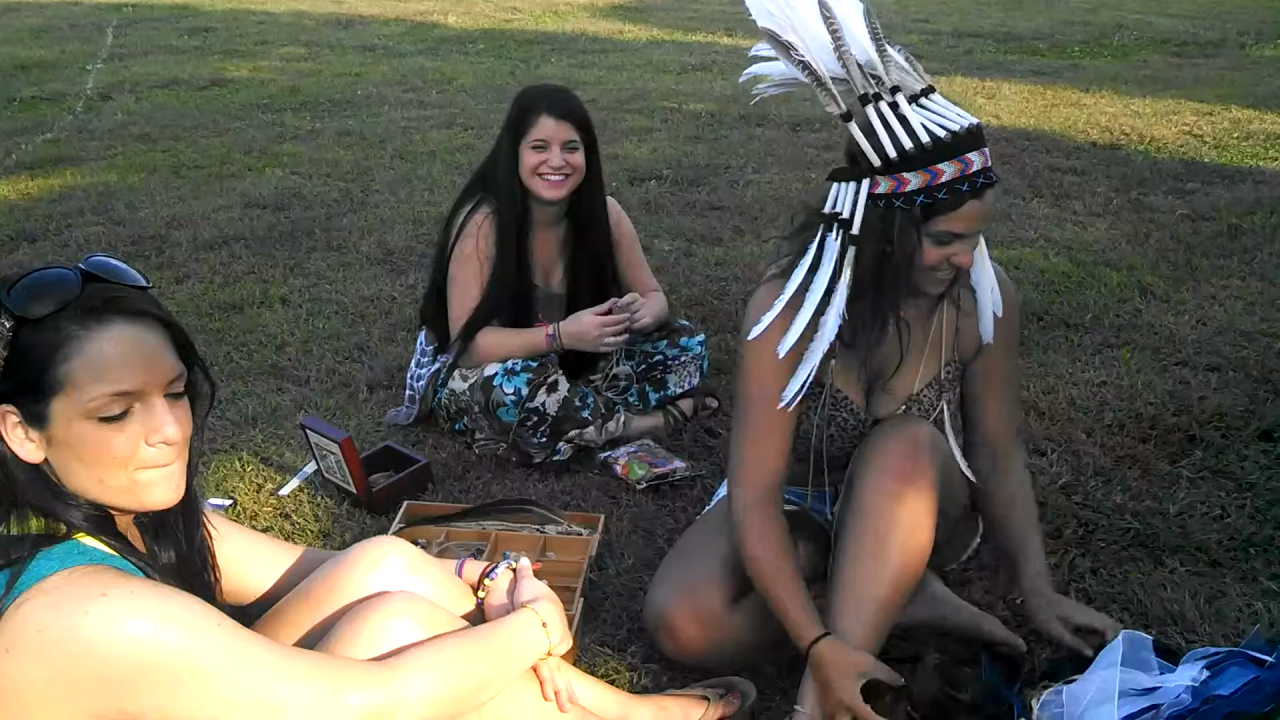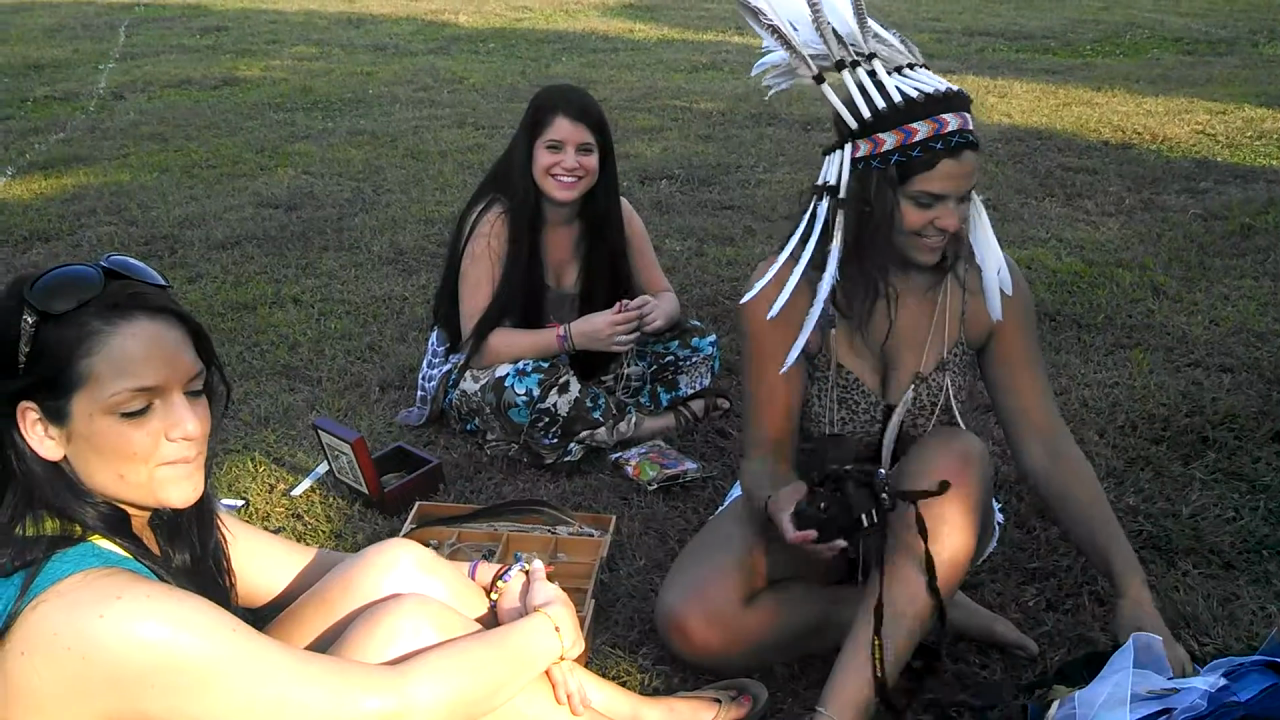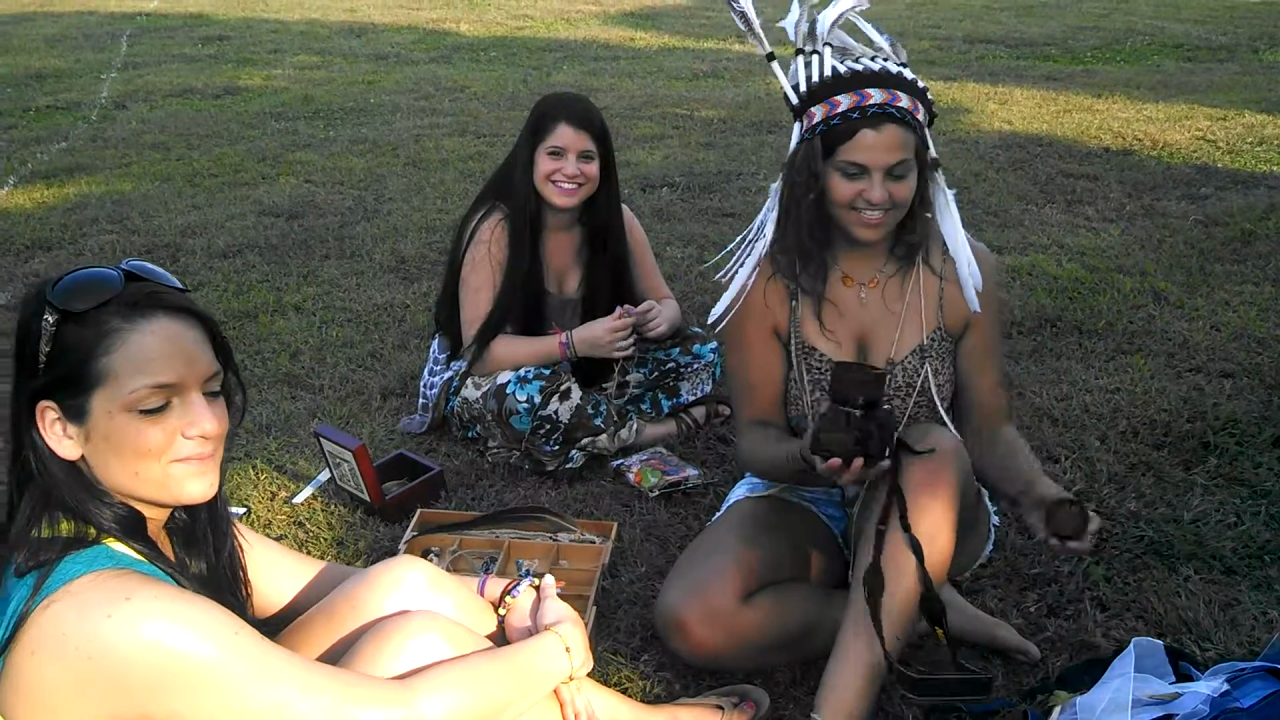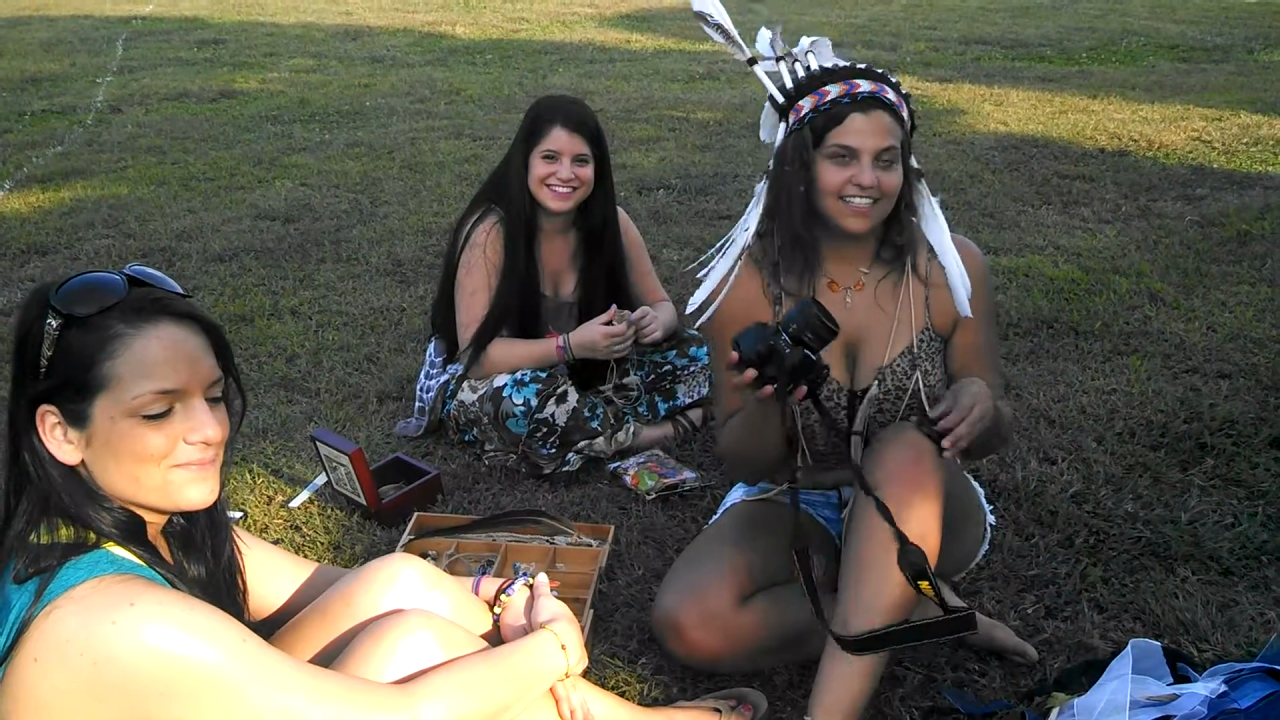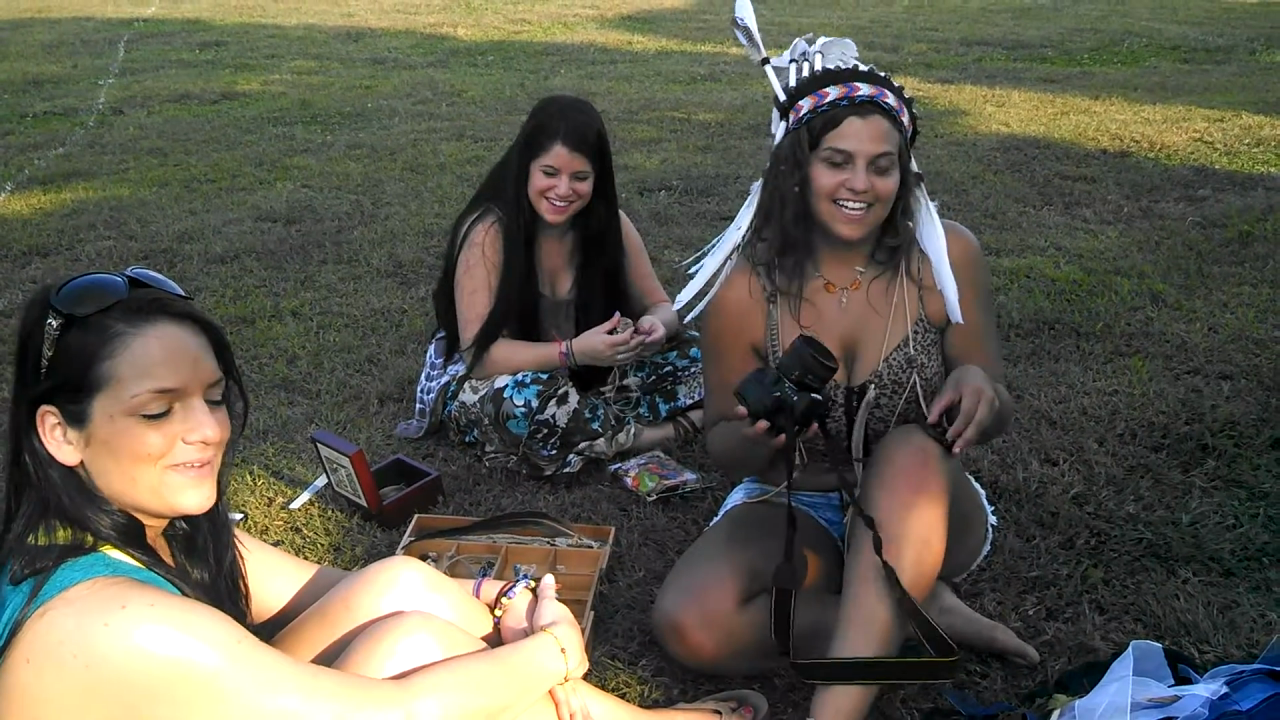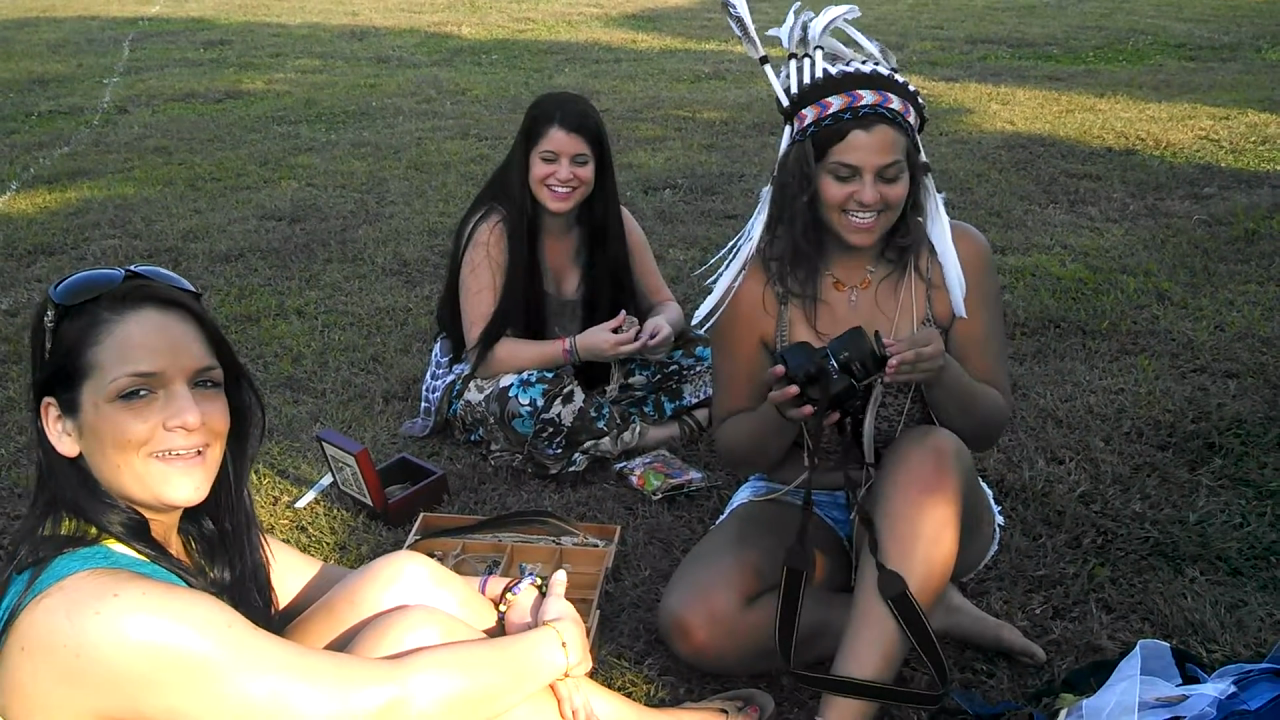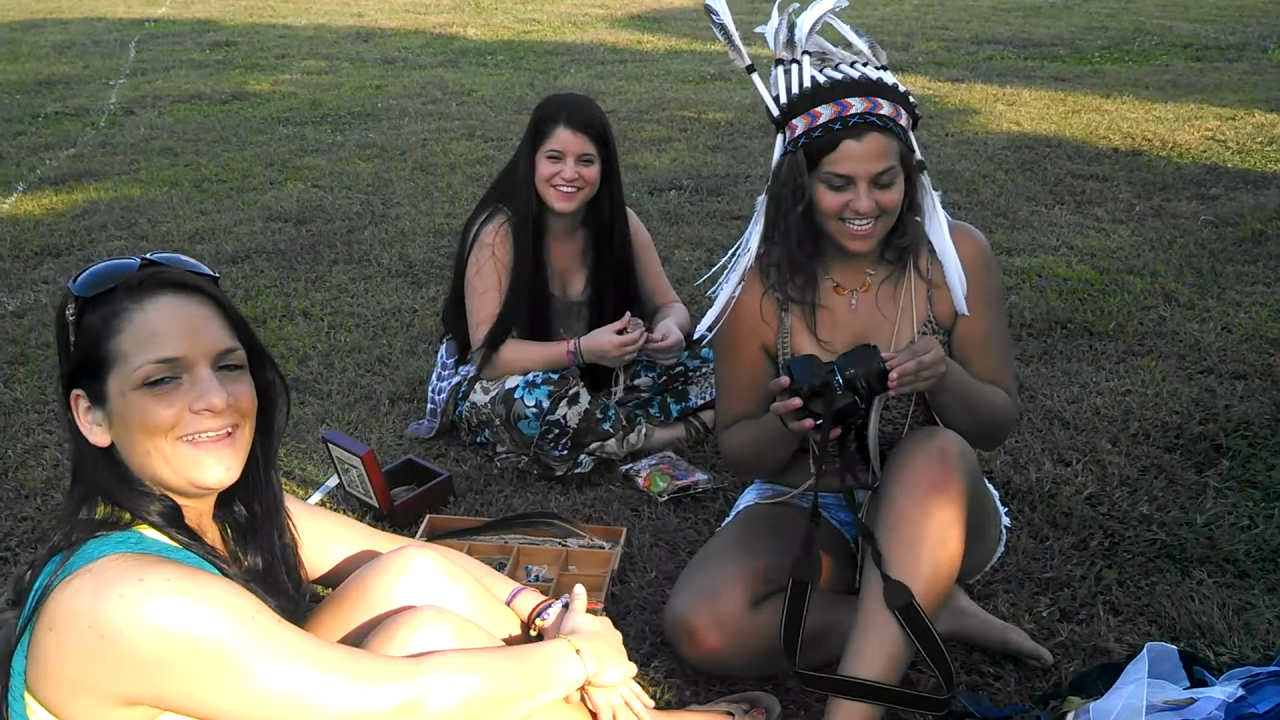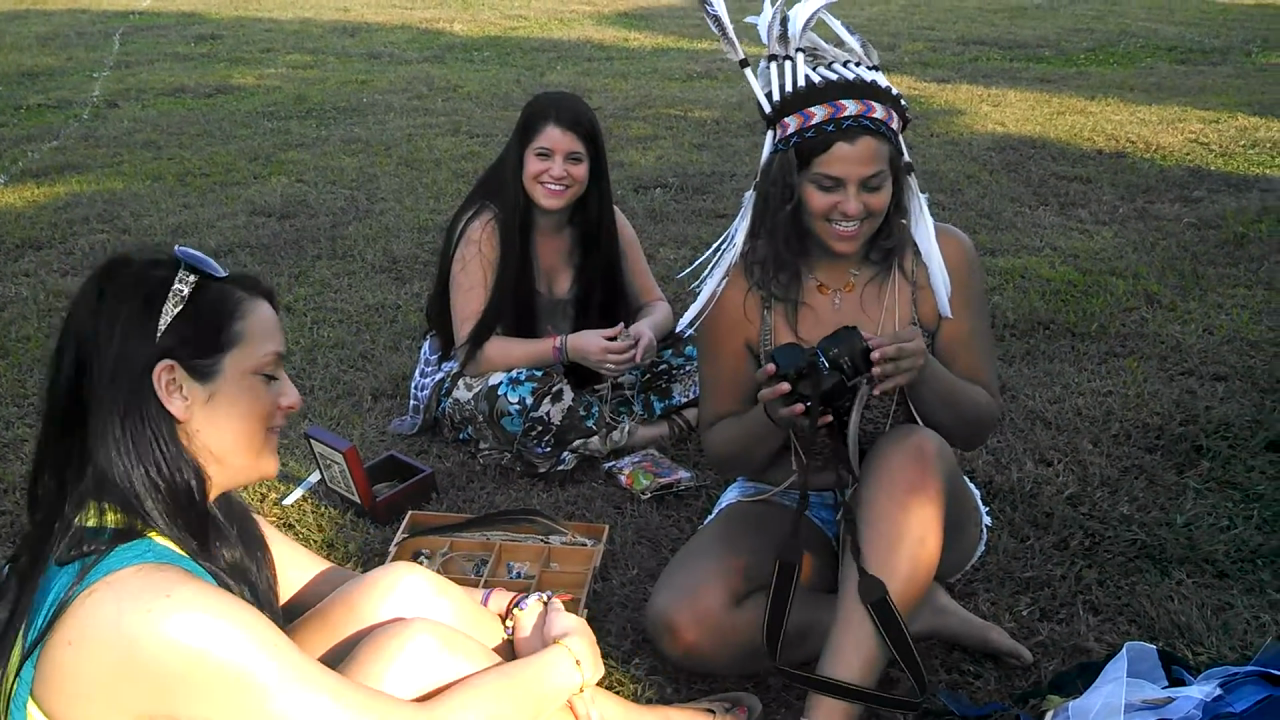
dt=0.5s
person 1, frame 1
left shoulder: (132, 515)
right shoulder: (84, 615)
left elbow: (333, 572)
left wrist: (484, 590)
right wrist: (534, 626)
left knee: (383, 568)
right knee: (394, 622)
person 1, frame 2
left shoulder: (137, 516)
right shoulder: (96, 618)
left elbow: (340, 573)
left wrist: (501, 586)
right wrist: (547, 628)
left knee: (398, 567)
right knee: (407, 629)
person 1, frame 3
left shoulder: (158, 519)
right shoulder: (105, 617)
left elbow: (353, 586)
left wrist: (511, 603)
right wrist: (557, 650)
left knee: (406, 586)
right knee: (417, 642)
person 1, frame 4
left shoulder: (150, 525)
right shoulder: (109, 623)
left elbow: (353, 591)
left wrist: (501, 608)
right wrist: (550, 645)
left knee: (400, 583)
right knee: (413, 641)
person 1, frame 5
left shoulder: (160, 529)
right shoulder: (102, 626)
left elbow: (342, 591)
left wrist: (495, 614)
right wrist: (550, 652)
left knee: (401, 588)
right knee: (408, 640)
person 1, frame 6
left shoulder: (183, 523)
right shoulder: (98, 616)
left elbow: (357, 593)
left wrist: (507, 613)
right wrist: (555, 643)
left knee: (408, 580)
right knee: (416, 634)
person 1, frame 7
left shoulder: (234, 507)
right shoulder: (127, 599)
left elbow: (422, 563)
left wrist: (551, 618)
right wrist: (577, 655)
left knee: (413, 580)
right knee: (419, 632)
person 1, frame 8
left shoulder: (178, 513)
right shoulder: (145, 615)
left elbow: (373, 600)
left wrist: (523, 620)
left knee: (403, 588)
right knee: (414, 650)
person 2, frame 1
left shoulder: (984, 297)
right shoulder: (792, 306)
left elbow: (998, 454)
right elbow: (754, 493)
left wrist: (1038, 586)
right wrist: (824, 648)
left hip: (911, 512)
right hip: (799, 507)
left knee: (905, 447)
right knee: (685, 624)
right ankle: (902, 601)
person 2, frame 2
left shoulder: (989, 283)
right shoulder: (790, 288)
left elbow: (1045, 446)
right elbow: (765, 450)
left wrist: (1131, 589)
right wrist: (784, 502)
left hip: (930, 516)
right hip: (816, 504)
left knee: (957, 456)
right knee: (693, 622)
right ankle: (920, 607)
person 2, frame 3
left shoulder: (965, 271)
right shoulder: (765, 277)
left elbow: (990, 428)
right elbow: (754, 440)
left wrist: (1034, 488)
right wrist: (808, 460)
left hip: (928, 515)
right hip: (800, 504)
left knee: (933, 451)
right knee: (690, 622)
right ankle: (924, 611)
person 2, frame 4
left shoulder: (952, 268)
right shoulder: (750, 283)
left elbow: (991, 436)
right elbow: (745, 464)
left wrist: (981, 408)
right wrist: (763, 406)
left hip: (920, 515)
right hip: (794, 508)
left knee: (904, 451)
right knee: (687, 623)
right ankle: (915, 611)
person 2, frame 5
left shoulder: (947, 256)
right shoulder: (746, 286)
left elbow: (992, 422)
right elbow: (724, 453)
left wrist: (980, 393)
right wrist: (759, 435)
left hip: (922, 514)
right hip: (793, 511)
left knee: (911, 451)
right knee: (688, 625)
right ankle: (919, 612)
person 2, frame 6
left shoulder: (956, 255)
right shoulder: (761, 280)
left elbow: (990, 426)
right elbow: (734, 447)
left wrist: (941, 373)
right wrist: (783, 415)
left hip: (927, 515)
right hip: (798, 509)
left knee: (930, 448)
right knee: (693, 624)
right ankle: (926, 612)
person 2, frame 7
left shoulder: (957, 256)
right shoulder: (761, 284)
left elbow: (997, 424)
right elbow: (736, 449)
left wrist: (943, 379)
right wrist: (785, 427)
left hip: (933, 515)
right hip: (804, 512)
left knee: (936, 451)
right knee: (700, 627)
right ankle: (934, 614)
person 2, frame 8
left shoulder: (942, 257)
right shoulder: (746, 282)
left elbow: (979, 425)
right elbow: (721, 448)
left wrist: (925, 374)
right wrist: (772, 420)
left hip: (914, 514)
right hip: (786, 509)
left knee: (912, 450)
right knee: (682, 623)
right ankle: (911, 612)
person 3, frame 1
left shoulder: (603, 212)
right shoulder: (483, 221)
left elbow: (654, 297)
right elbow: (466, 343)
left wrist: (641, 313)
right wrist: (560, 335)
left hip: (569, 365)
right hip: (478, 376)
left knee: (687, 344)
right knee: (512, 392)
right ankle: (645, 420)
person 3, frame 2
left shoulder: (615, 212)
right shoulder: (496, 220)
left elbow: (665, 297)
right elbow: (478, 343)
left wrist: (653, 313)
right wrist: (572, 335)
left hip: (582, 364)
right hip: (489, 375)
left knee: (698, 345)
right knee: (524, 392)
right ankle: (657, 421)
person 3, frame 3
left shoulder: (615, 219)
right shoulder: (495, 227)
left elbow: (665, 304)
right elbow: (479, 351)
left wrist: (657, 319)
right wrist: (573, 343)
left hip: (584, 371)
right hip: (490, 382)
left knee: (699, 351)
right knee: (528, 397)
right ankle: (664, 426)
person 3, frame 4
left shoulder: (610, 221)
right shoulder: (491, 231)
left elbow: (662, 306)
right elbow: (476, 354)
left wrist: (653, 323)
right wrist: (570, 345)
left hip: (581, 374)
right hip: (487, 385)
left knee: (693, 353)
right knee: (525, 400)
person 3, frame 5
left shoulder: (609, 222)
right shoulder: (489, 230)
left elbow: (659, 306)
right elbow: (479, 354)
left wrist: (655, 327)
right wrist: (573, 352)
left hip: (583, 376)
right hip: (485, 385)
left knee: (691, 353)
right knee: (525, 402)
right ankle: (663, 431)
person 3, frame 6
left shoulder: (612, 219)
right shoulder: (494, 229)
left elbow: (665, 305)
right elbow: (483, 353)
left wrist: (662, 327)
right wrist: (575, 349)
left hip: (587, 376)
right hip: (491, 384)
left knee: (698, 353)
right knee: (531, 402)
right ankle: (671, 429)
person 3, frame 7
left shoulder: (618, 221)
right shoulder: (499, 230)
left elbow: (669, 306)
right elbow: (488, 354)
left wrist: (668, 329)
right wrist: (580, 350)
left hip: (591, 377)
right hip: (498, 386)
left knee: (702, 356)
right knee: (536, 404)
right ankle: (674, 431)
person 3, frame 8
left shoulder: (605, 220)
right shoulder: (486, 227)
left elbow: (654, 305)
right elbow: (472, 351)
left wrist: (645, 331)
right wrist: (566, 348)
left hip: (573, 376)
right hip: (484, 383)
left knee: (687, 353)
right knee: (519, 401)
right ankle: (658, 429)
